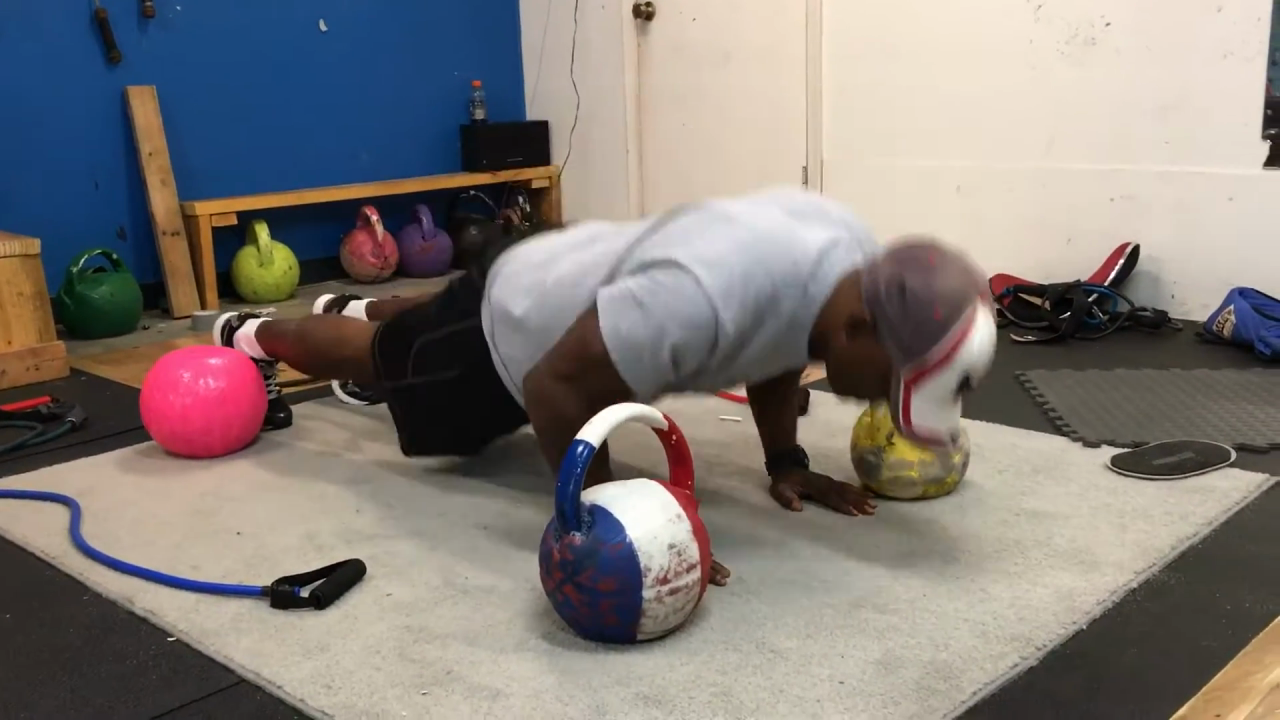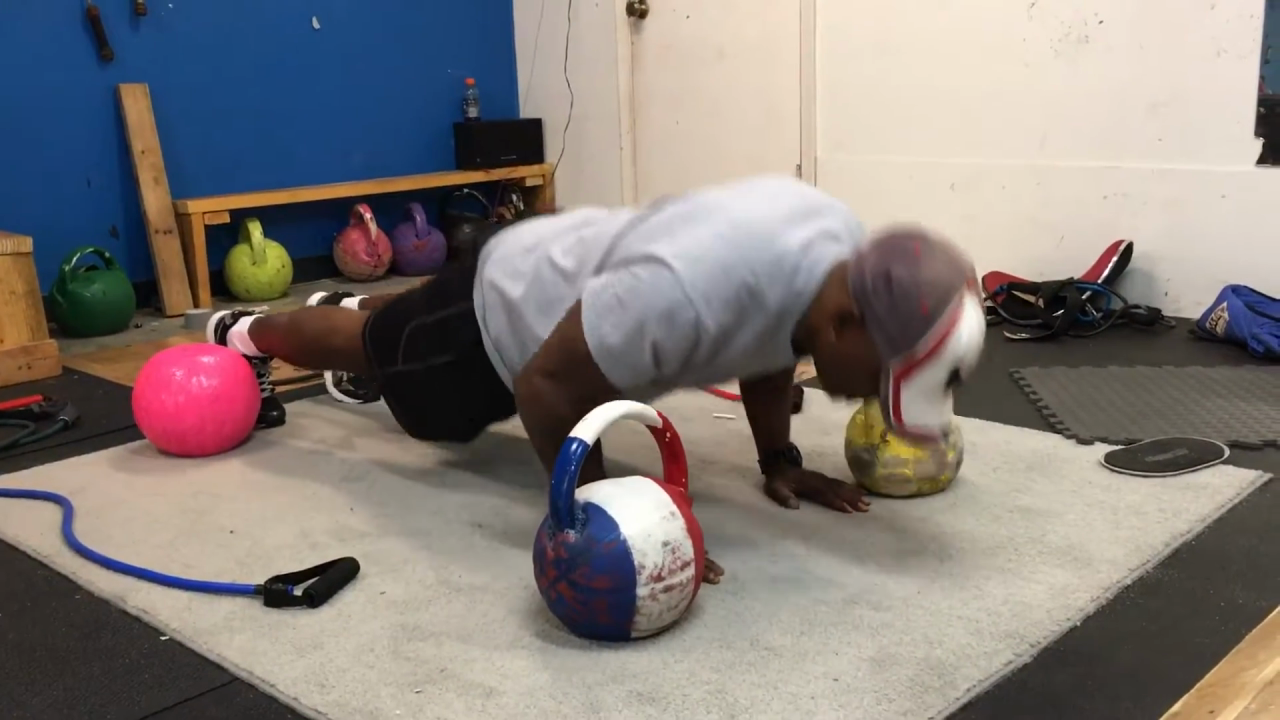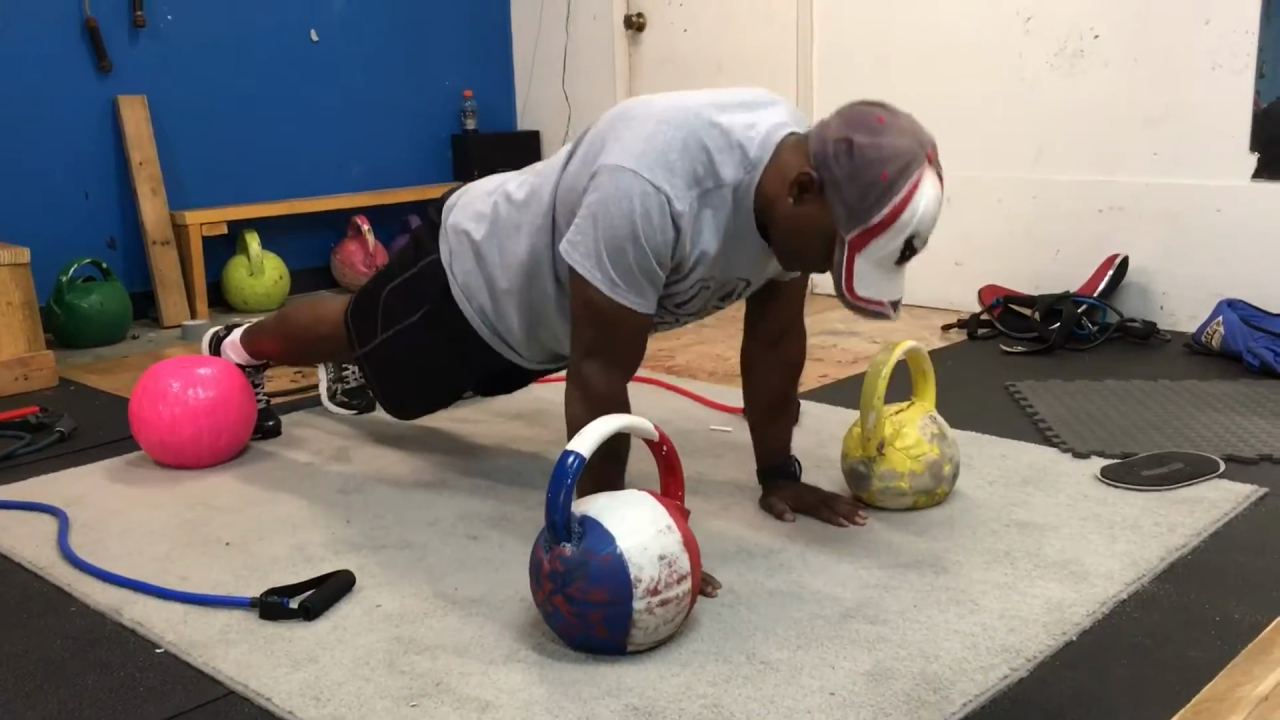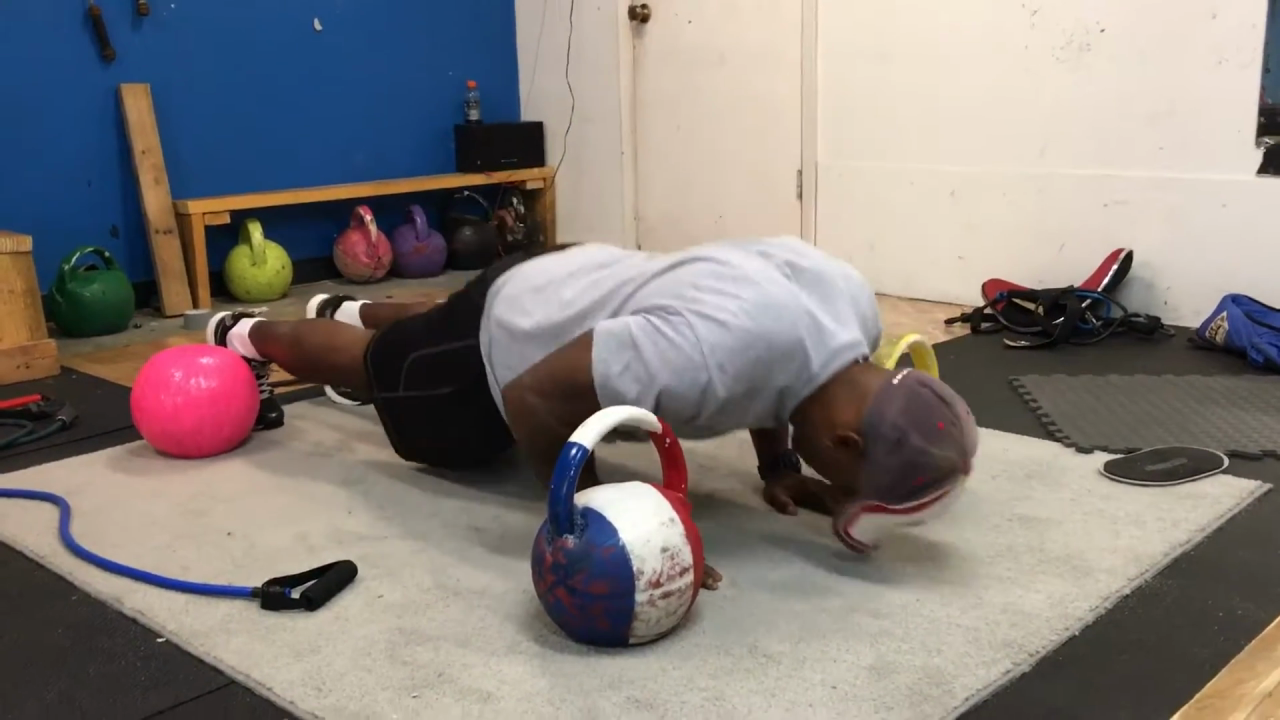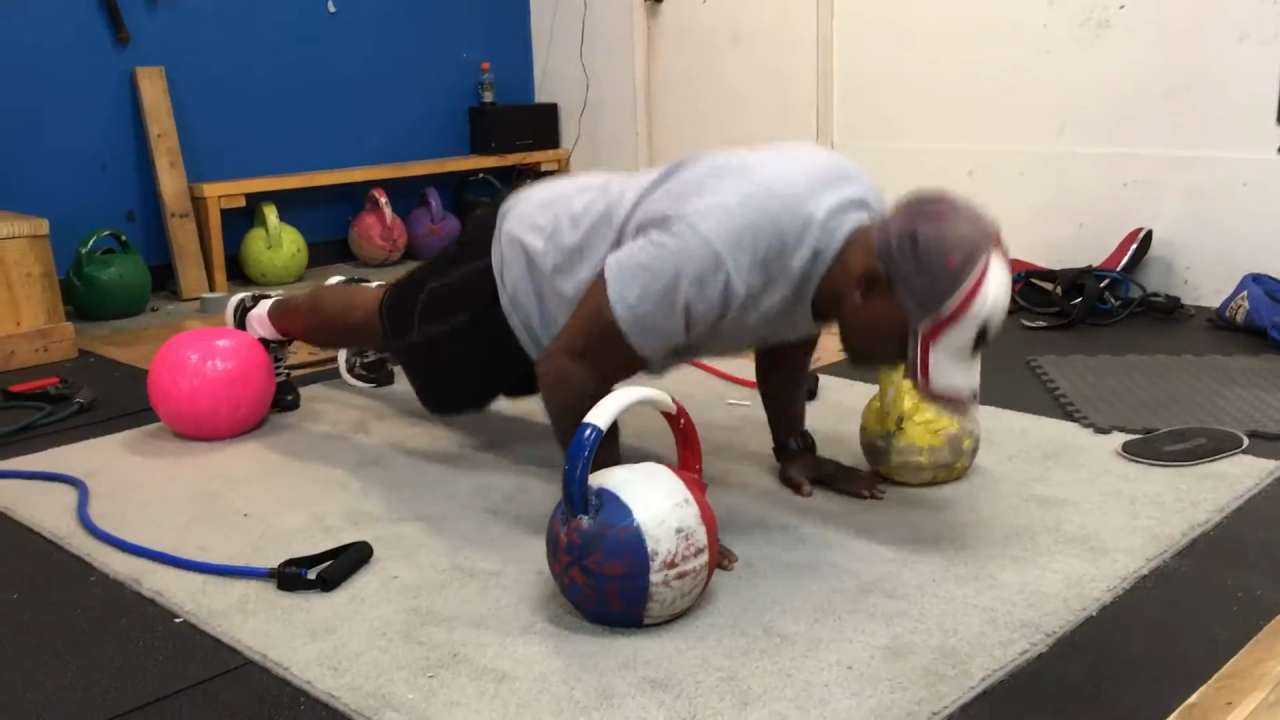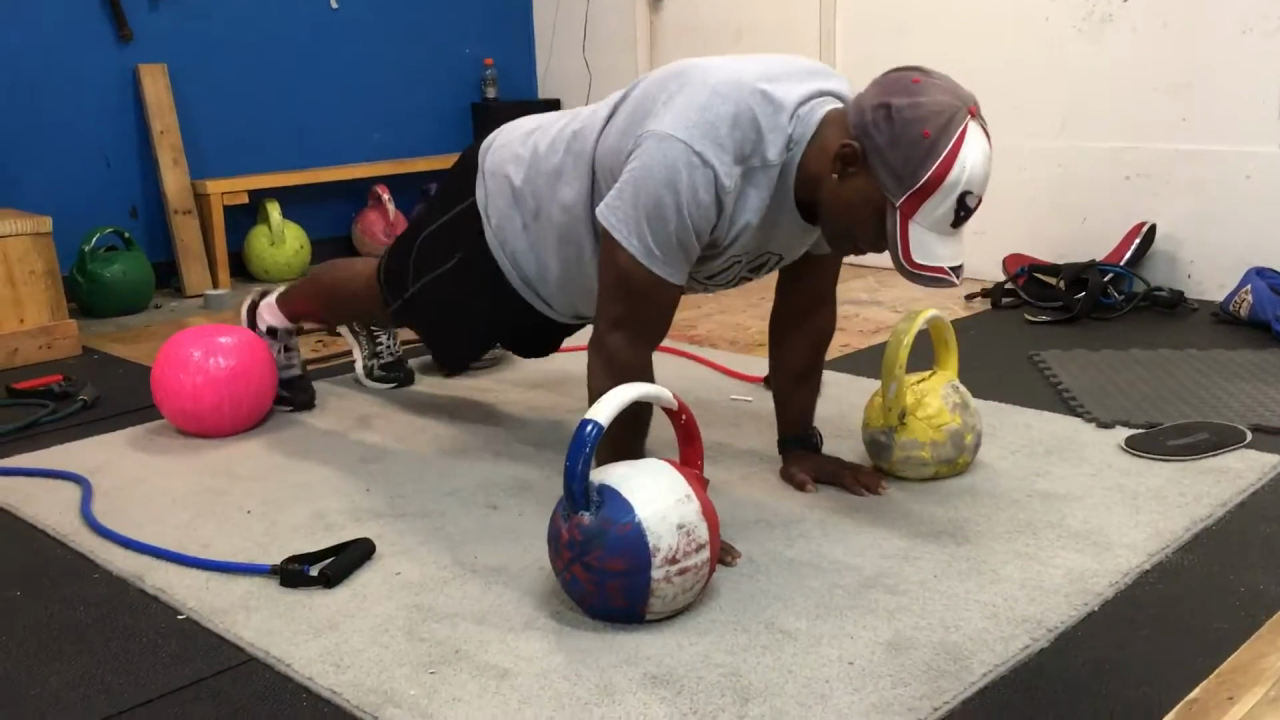
dt=0.5s
person 1, frame 1
left shoulder: (851, 257)
right shoulder: (706, 300)
left elbow: (773, 343)
right elbow: (551, 389)
left wrist: (784, 462)
left hip: (584, 278)
right hip: (515, 331)
left knee: (413, 331)
right knee: (384, 359)
left ankle: (359, 308)
right ankle: (252, 337)
person 1, frame 2
left shoulder: (845, 251)
right shoulder: (689, 294)
left elbow: (764, 339)
right elbow: (542, 387)
left wrist: (779, 460)
left hip: (575, 263)
right hip: (510, 311)
left knee: (412, 321)
right knee: (375, 350)
left ankle: (351, 305)
right ankle: (245, 330)
person 1, frame 3
left shoulder: (803, 176)
right shoulder: (653, 186)
left elbow: (775, 332)
right elbow: (598, 374)
left wrist: (778, 476)
left hip: (545, 292)
right hip: (474, 269)
right knee: (362, 333)
left ankle: (344, 379)
right ankle: (238, 348)
person 1, frame 4
left shoulder: (854, 314)
right shoulder: (706, 352)
right elbow: (532, 402)
left wrist: (777, 464)
left hip: (581, 290)
right hip: (511, 344)
left knee: (434, 329)
right knee: (379, 368)
left ankle: (347, 311)
right ankle: (246, 337)
person 1, frame 5
left shoulder: (857, 224)
right shoulder: (718, 254)
left elbow: (784, 329)
right elbow: (572, 373)
left wrist: (793, 449)
left hip: (597, 255)
right hip: (527, 269)
right knee: (398, 330)
left ankle: (368, 295)
right ankle: (263, 317)
person 1, frame 6
left shoulder: (839, 152)
right shoulder: (695, 157)
left elbow: (806, 308)
right elbow: (623, 341)
left wrist: (799, 445)
left hip: (565, 256)
right hip: (508, 209)
left knee: (448, 319)
right knee: (396, 291)
left ankle: (370, 340)
right ankle: (273, 313)
